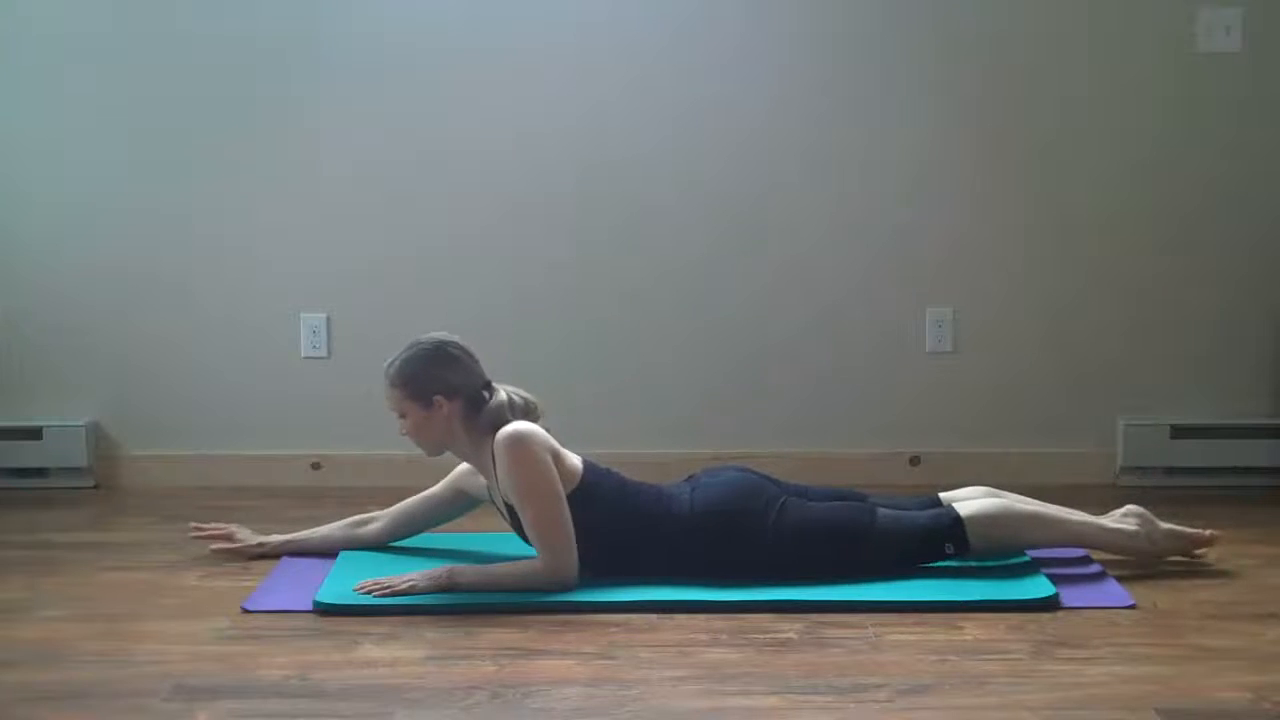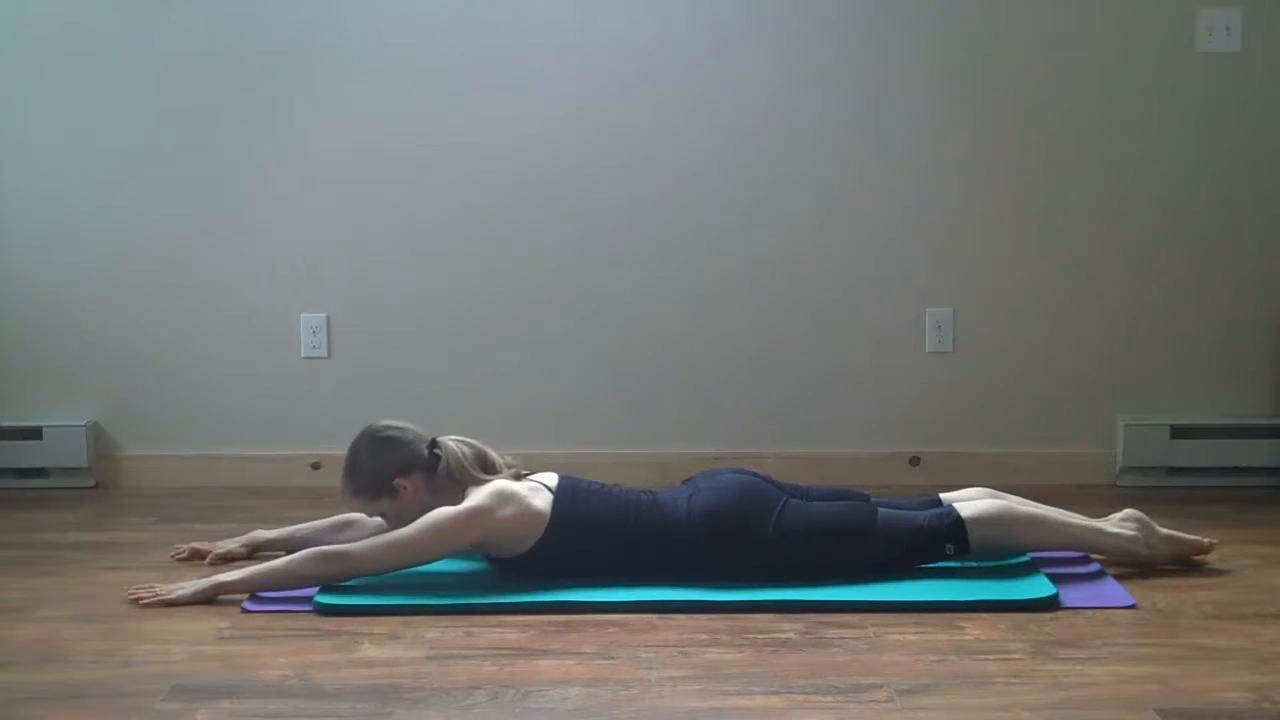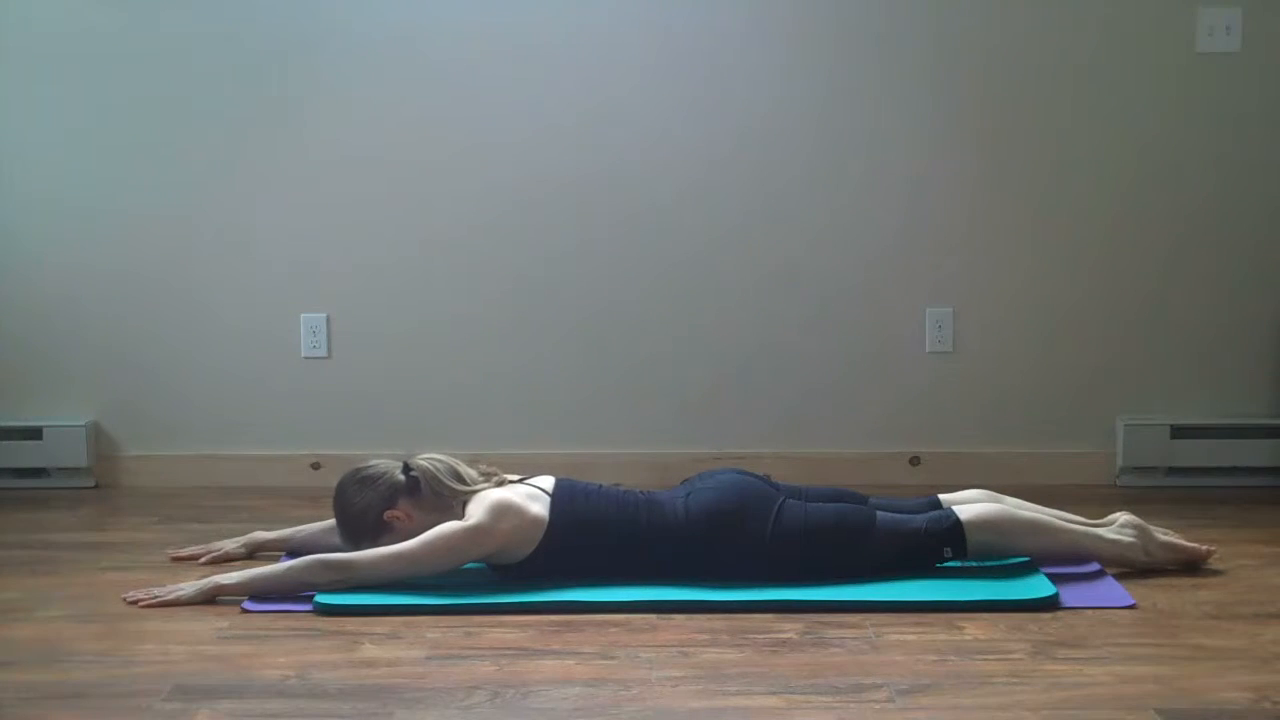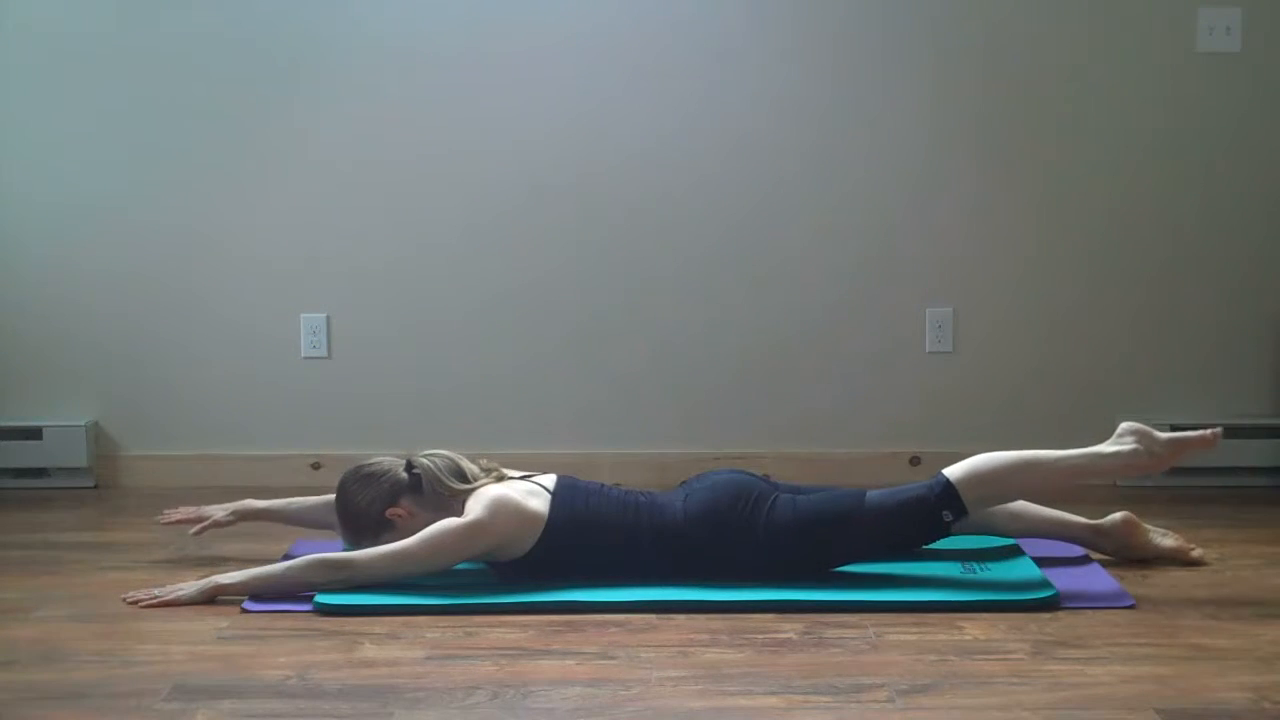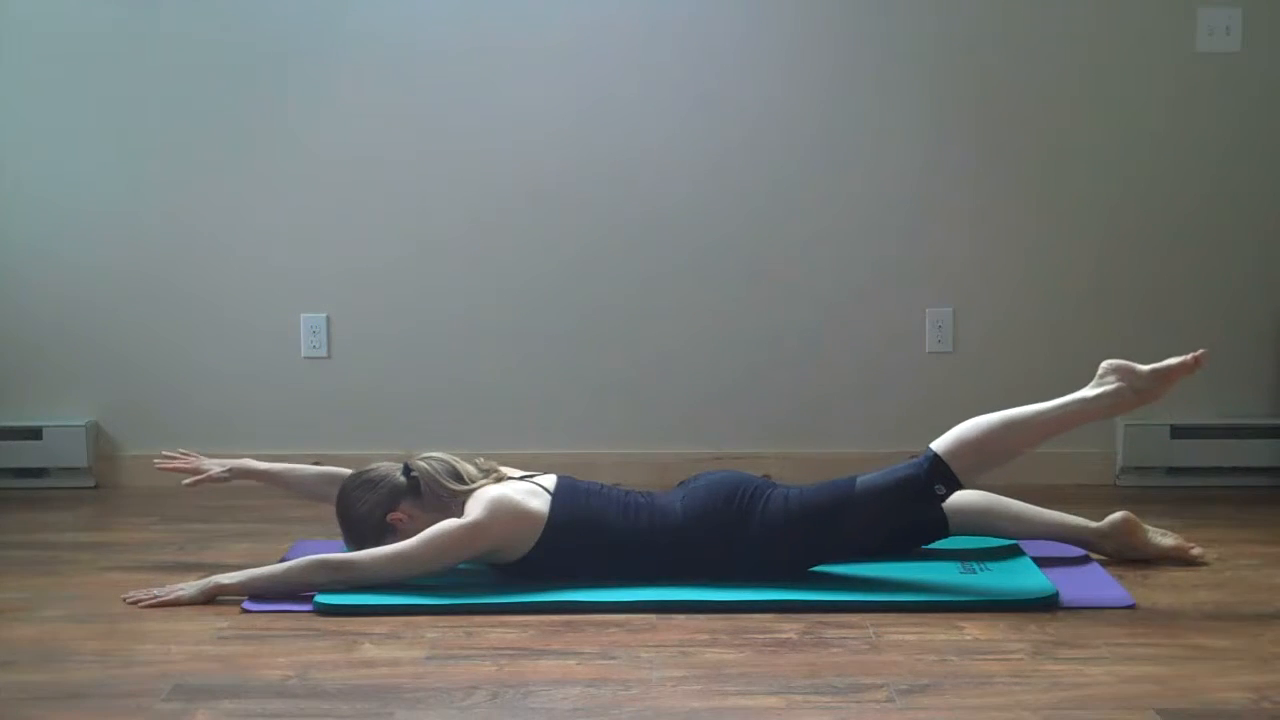
dt=1s
person 1, frame 1
left shoulder: (514, 445)
right shoulder: (483, 463)
left elbow: (560, 569)
right elbow: (384, 524)
left wrist: (438, 579)
right wrist: (273, 542)
left hip: (732, 537)
right hip: (719, 505)
left knee: (932, 532)
right knee: (924, 510)
left ankle: (1124, 533)
right ankle: (1111, 520)
person 1, frame 2
left shoulder: (479, 515)
right shoulder: (476, 480)
left elbow: (343, 560)
right elbow: (358, 528)
left wrist: (216, 587)
right wrist: (252, 540)
left hip: (730, 541)
right hip: (722, 507)
left knee: (933, 534)
right knee: (924, 514)
left ankle: (1121, 535)
right ankle: (1115, 525)
person 1, frame 3
left shoulder: (482, 525)
right shoulder: (483, 485)
left elbow: (349, 565)
right elbow: (353, 525)
left wrist: (216, 587)
right wrist: (253, 538)
left hip: (731, 538)
right hip: (721, 504)
left knee: (933, 534)
right knee: (929, 512)
left ankle: (1120, 540)
right ankle: (1109, 525)
person 1, frame 4
left shoulder: (480, 525)
right shoulder: (484, 484)
left elbow: (351, 565)
right elbow: (359, 512)
left wrist: (219, 588)
right wrist: (241, 509)
left hip: (732, 541)
right hip: (721, 510)
left knee: (928, 505)
right knee: (923, 509)
left ankle: (1116, 453)
right ankle: (1104, 527)
person 1, frame 5
left shoulder: (480, 525)
right shoulder: (480, 479)
left elbow: (349, 566)
right elbow: (347, 481)
left wrist: (218, 585)
right wrist: (238, 467)
left hip: (732, 540)
right hip: (718, 511)
left knee: (915, 490)
right knee: (917, 507)
left ankle: (1103, 396)
right ankle: (1103, 531)
